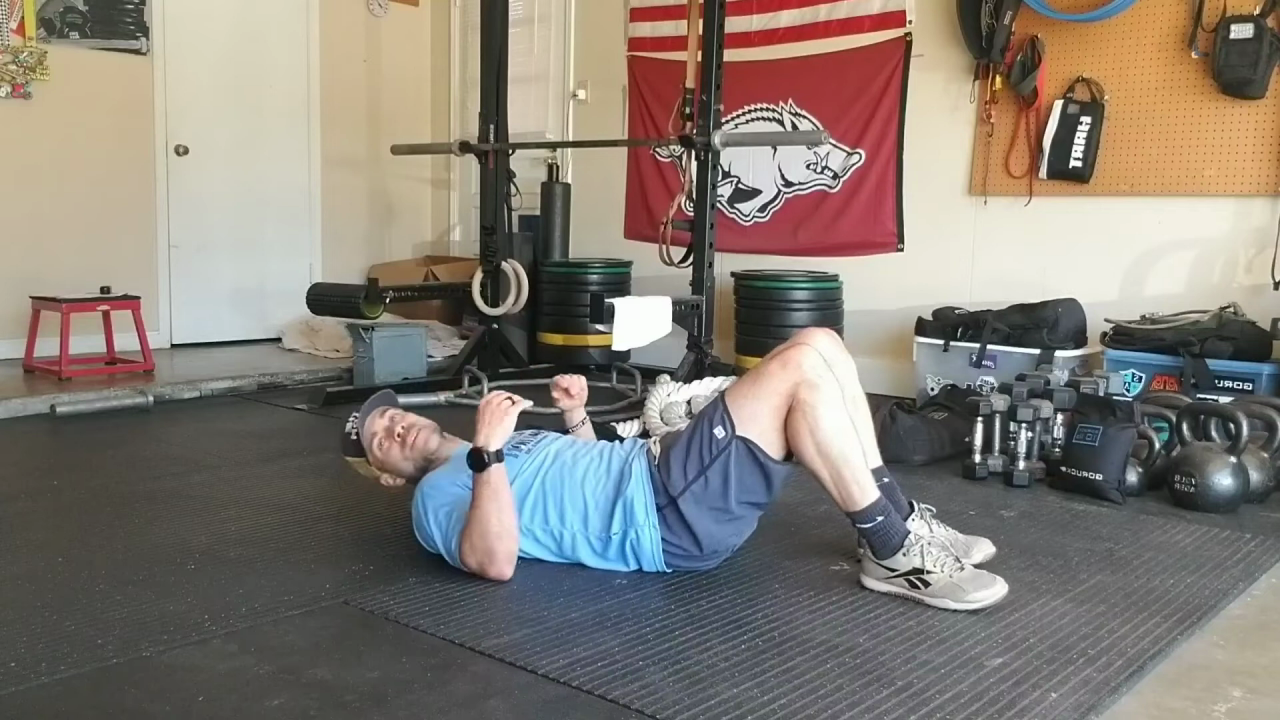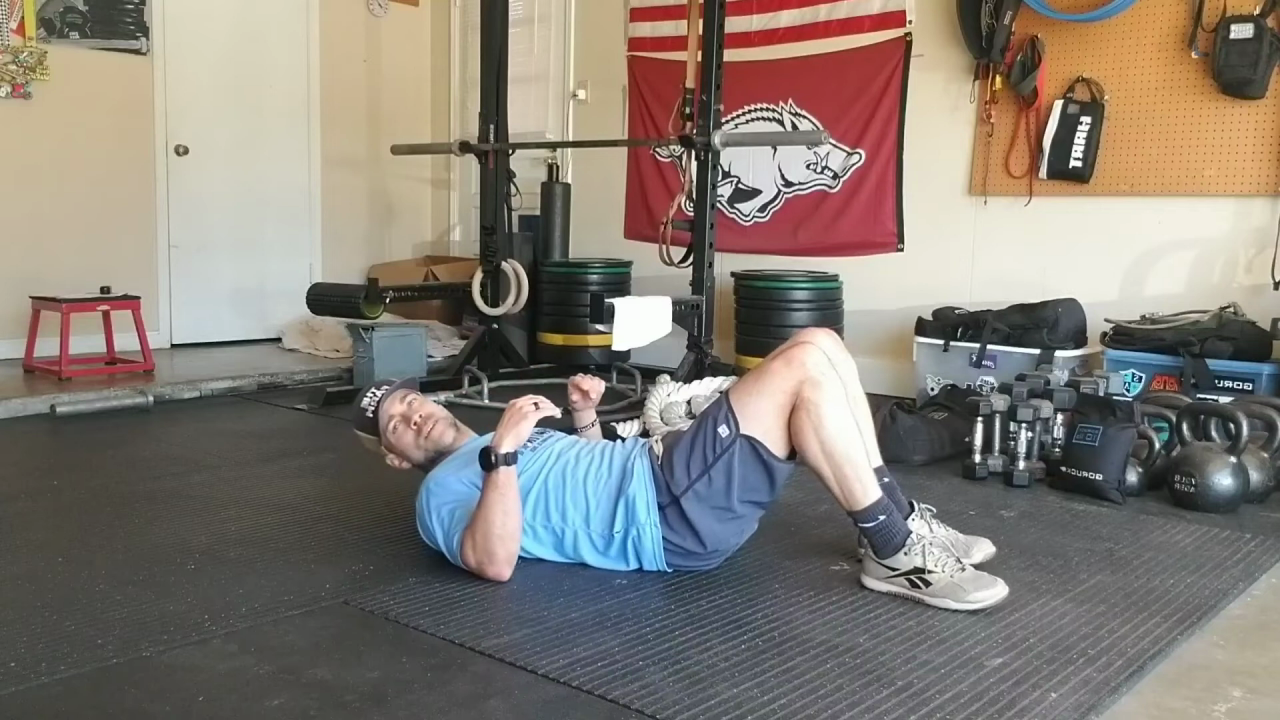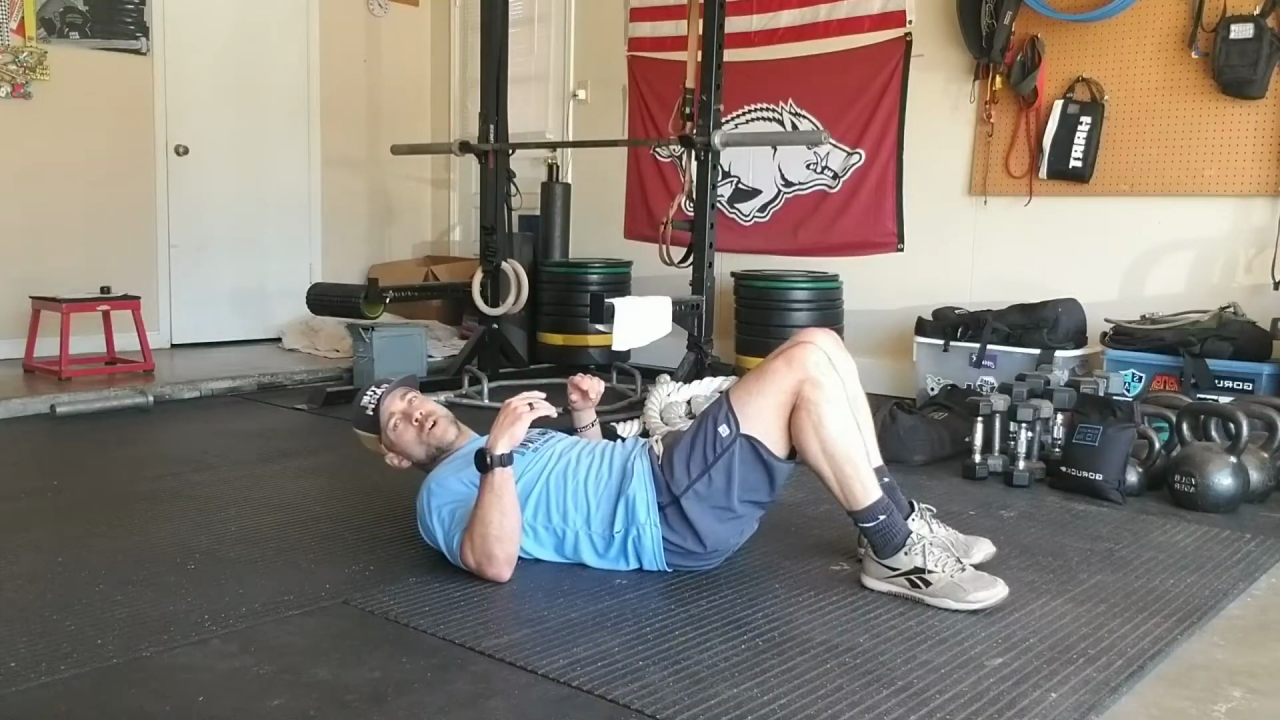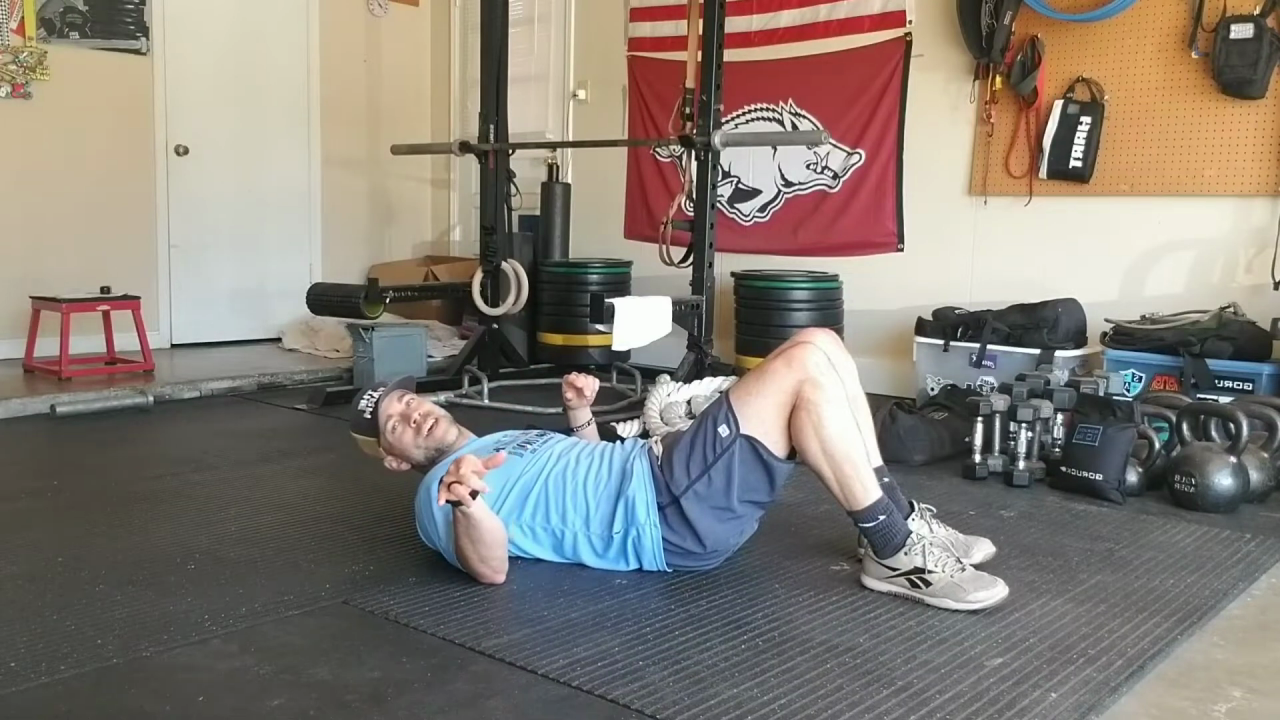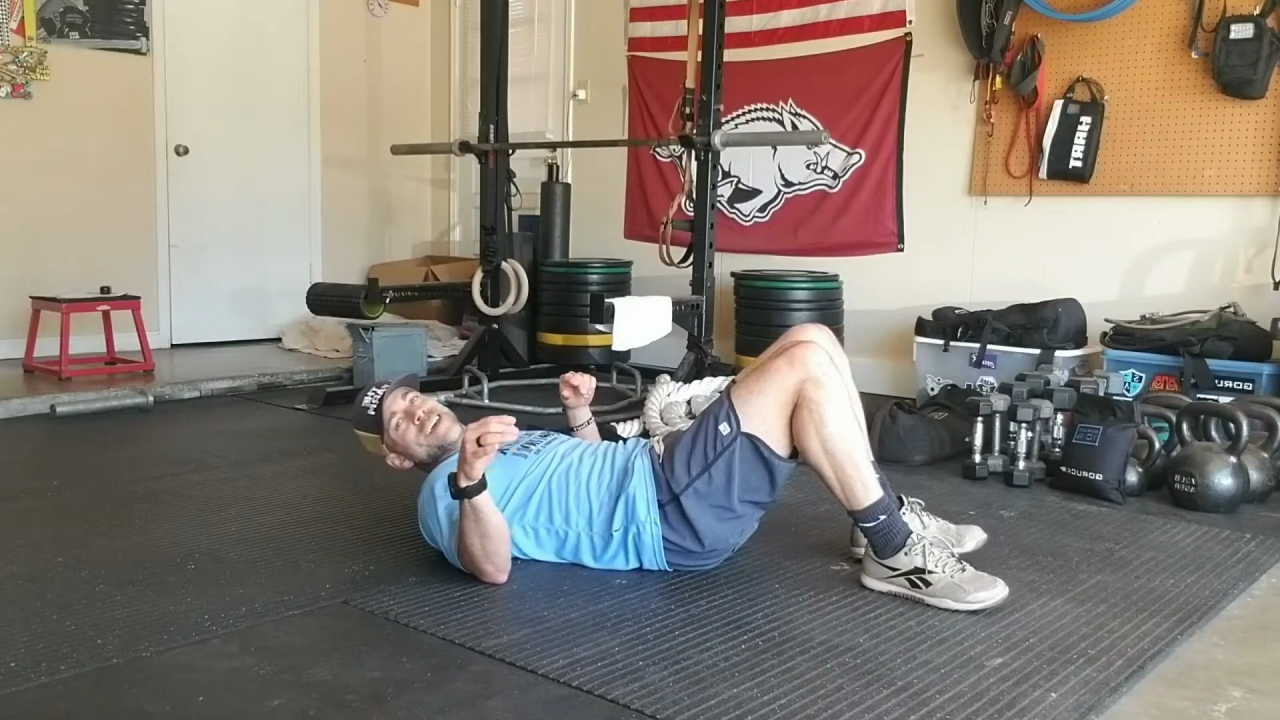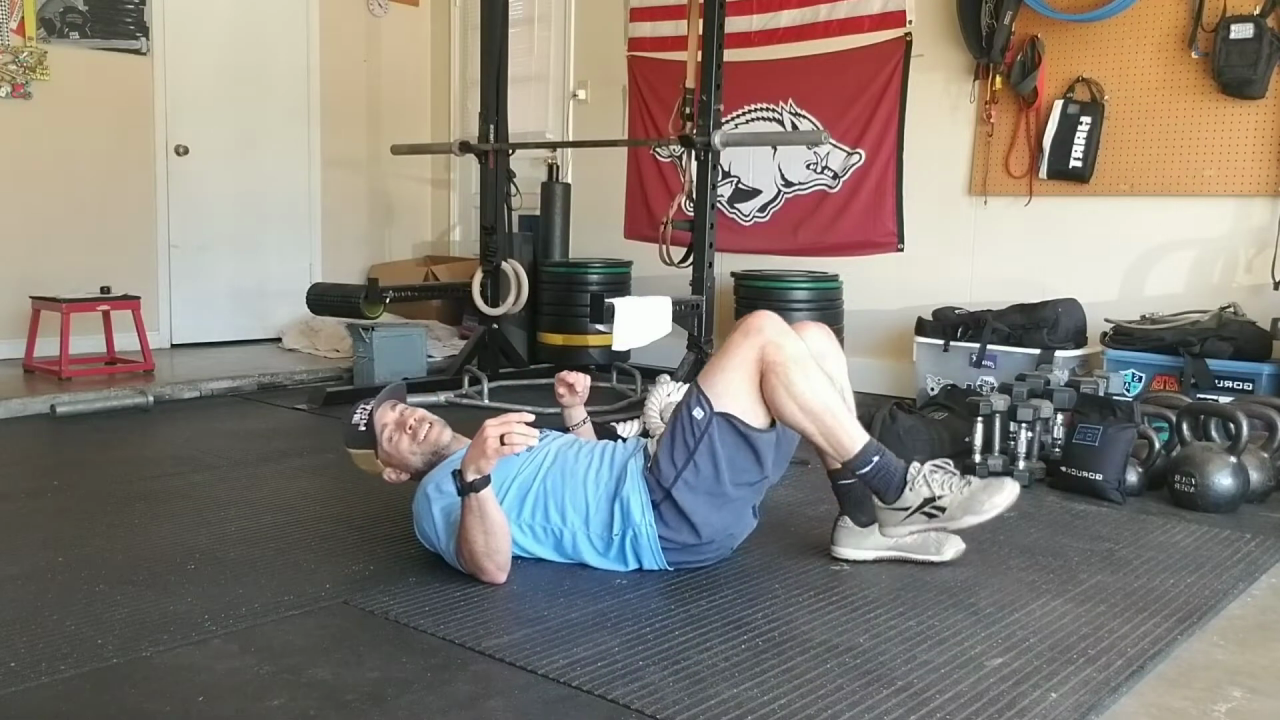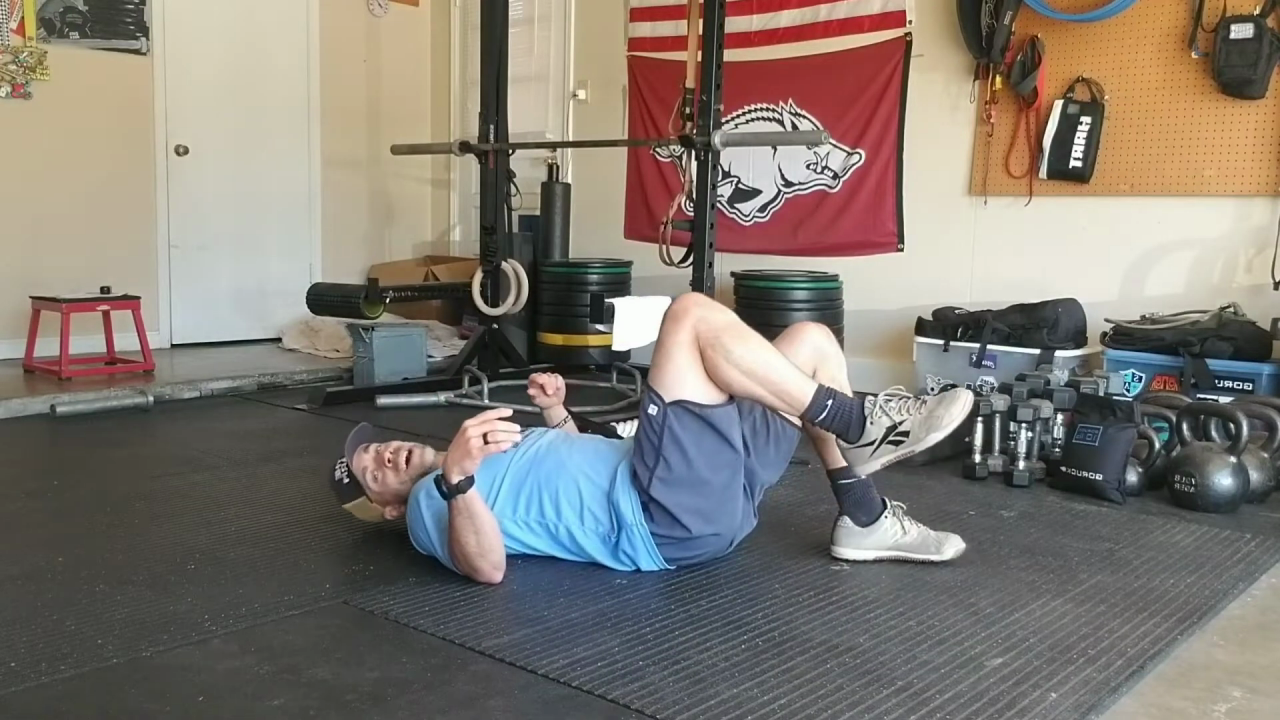
dt=0.5s
person 1, frame 1
left shoulder: (480, 462)
right shoulder: (437, 498)
right elbow: (497, 563)
left wrist: (574, 416)
right wrist: (486, 450)
left hip: (658, 471)
right hip: (668, 520)
left knee: (820, 345)
right knee: (803, 368)
left ankle: (896, 516)
right ankle: (894, 554)
person 1, frame 2
left shoulder: (486, 449)
right shoulder: (442, 491)
right elbow: (495, 563)
left wrist: (583, 416)
right wrist: (503, 450)
left hip: (660, 467)
right hip: (670, 518)
left knee: (820, 346)
right knee: (806, 368)
left ankle: (897, 515)
right ankle: (895, 552)
person 1, frame 3
left shoulder: (493, 440)
right shoulder: (443, 491)
right elbow: (495, 564)
left wrist: (583, 416)
right wrist: (497, 453)
left hip: (660, 469)
right hip: (671, 518)
left knee: (819, 345)
right knee: (806, 367)
left ankle: (895, 516)
right ankle: (895, 552)
person 1, frame 4
left shoulder: (496, 443)
right shoulder: (437, 493)
right elbow: (491, 568)
left wrist: (579, 416)
right wrist: (463, 498)
left hip: (659, 467)
right hip: (671, 518)
left knee: (820, 345)
right knee: (806, 368)
left ankle: (894, 516)
right ankle: (895, 552)
person 1, frame 5
left shoulder: (495, 445)
right shoulder: (441, 494)
right elbow: (493, 567)
left wrist: (578, 414)
right wrist: (467, 480)
left hip: (663, 470)
right hip: (672, 519)
left knee: (811, 339)
right knee: (808, 369)
left ankle: (886, 512)
right ankle: (896, 555)
person 1, frame 6
left shoulder: (480, 452)
right shoulder: (437, 498)
right elbow: (492, 567)
left wrist: (575, 414)
right wrist: (474, 473)
left hip: (655, 473)
right hip: (669, 518)
left knee: (813, 338)
right knee: (764, 332)
left ankle: (862, 522)
right ankle: (899, 492)
person 1, frame 7
left shoulder: (473, 464)
right shoulder: (431, 504)
right elbow: (487, 567)
left wrist: (555, 414)
right wrist: (456, 477)
left hip: (706, 488)
right hip: (665, 519)
left knee: (812, 340)
right knee: (692, 314)
left ankle: (864, 520)
right ankle: (861, 428)
